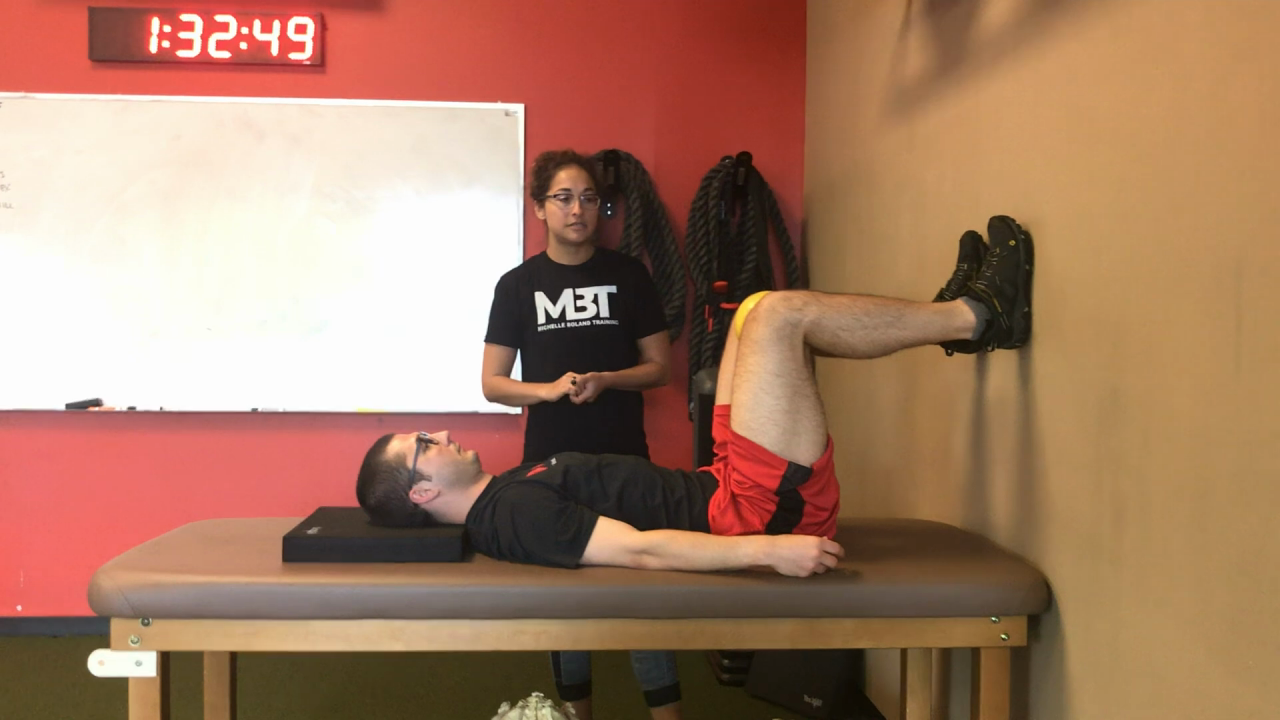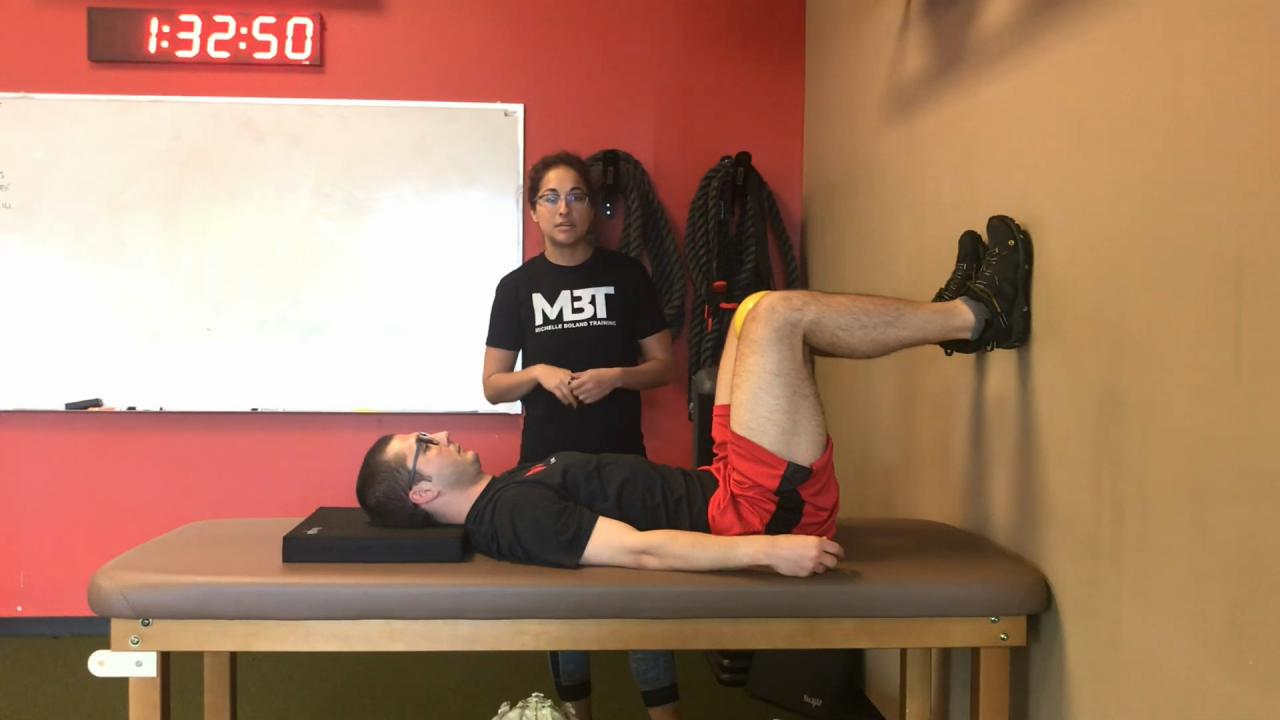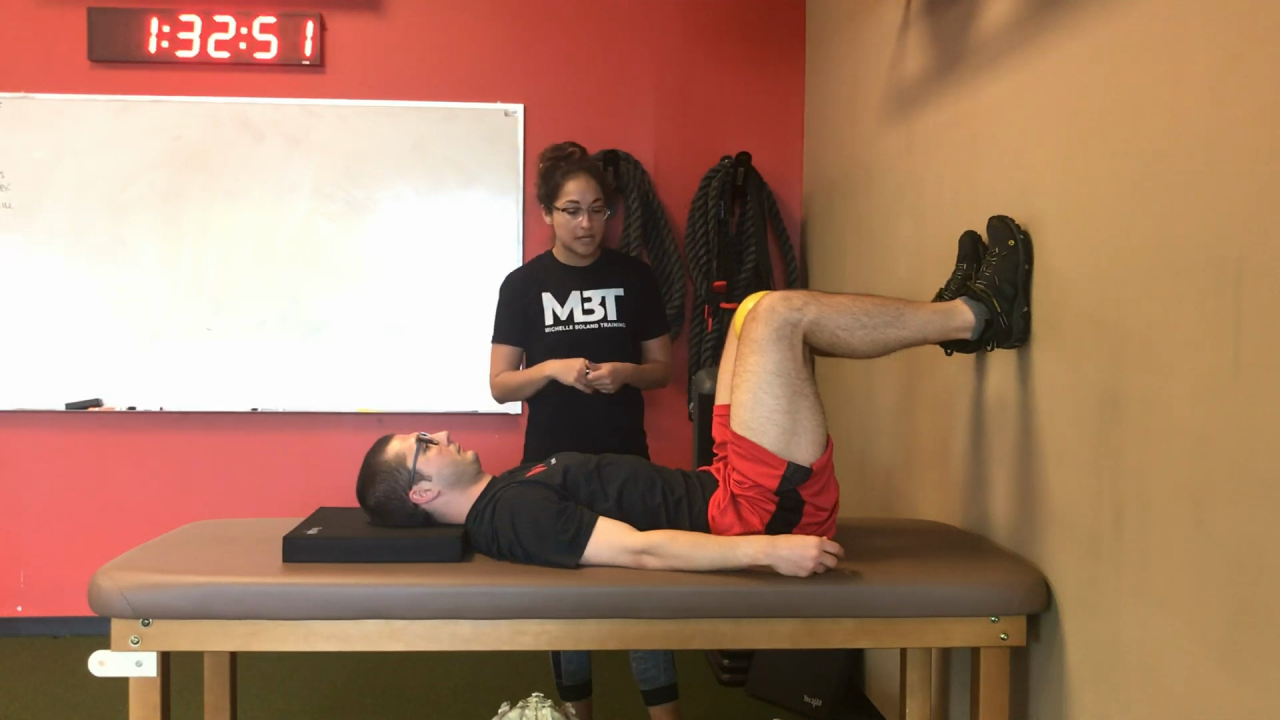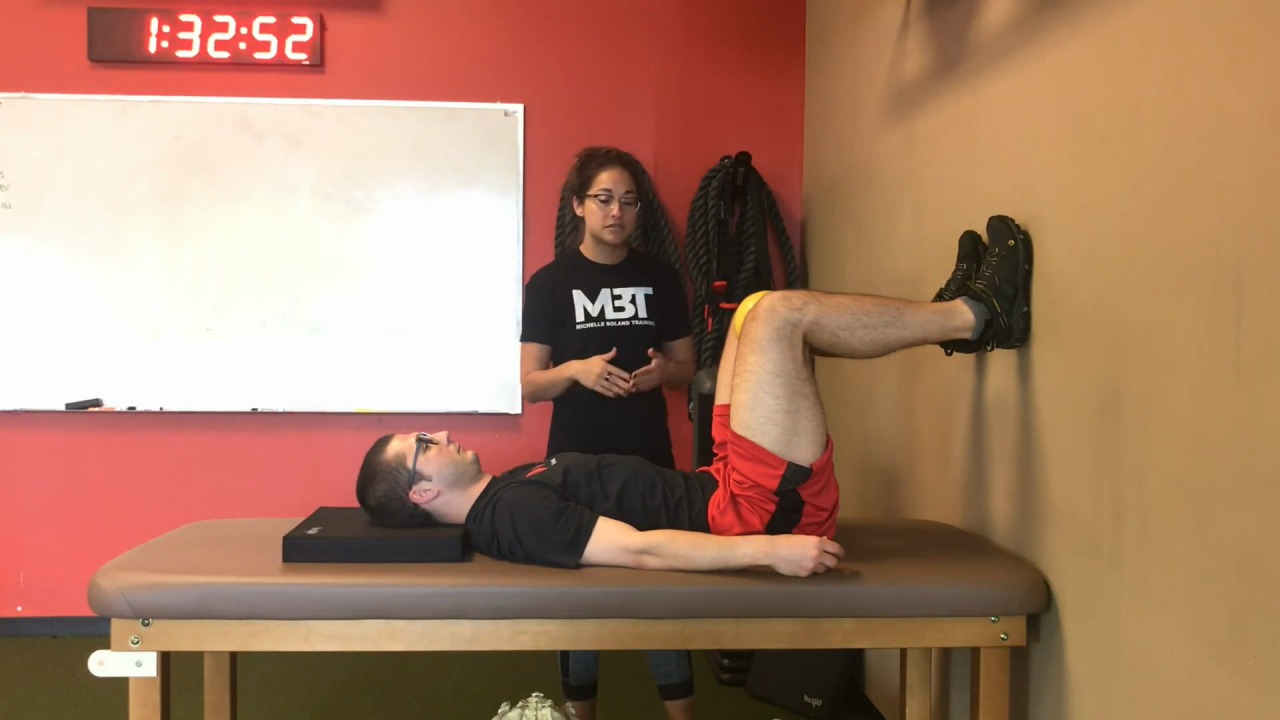
dt=1s
person 1, frame 1
left shoulder: (507, 494)
right shoulder: (511, 517)
right elbow: (640, 551)
right wrist: (770, 551)
left hip: (721, 486)
right hip: (752, 510)
left knee: (765, 315)
right knee: (779, 314)
left ankle: (962, 317)
right ankle: (976, 315)
person 1, frame 2
left shoulder: (508, 493)
right shoulder: (514, 515)
right elbow: (640, 550)
right wrist: (770, 550)
left hip: (720, 488)
right hip: (754, 510)
left knee: (761, 314)
right knee: (777, 315)
left ankle: (956, 316)
right ankle: (975, 315)
person 1, frame 3
left shoulder: (506, 491)
right shoulder: (511, 515)
right elbow: (640, 550)
right wrist: (769, 548)
left hip: (720, 487)
right hip: (747, 511)
left knee: (764, 316)
right knee: (776, 314)
left ankle: (965, 315)
right ankle: (977, 316)
person 1, frame 4
left shoulder: (505, 497)
right shoulder: (508, 510)
right elbow: (639, 551)
right wrist: (770, 549)
left hip: (716, 491)
right hip: (750, 514)
left knee: (761, 311)
right knee: (778, 311)
left ankle: (956, 314)
right ankle: (974, 318)
person 2, frame 1
left shoulder: (629, 274)
right shoulder: (518, 284)
left elbow: (660, 367)
right elbow: (492, 382)
left wrist: (604, 380)
right wrist: (547, 390)
left hip: (624, 458)
right hip: (550, 461)
person 2, frame 2
left shoulder: (627, 274)
right shoulder: (517, 286)
left elbow: (664, 365)
right elbow: (492, 385)
left wrist: (615, 375)
right wrist: (539, 373)
left hip: (620, 458)
right hip: (547, 463)
person 2, frame 3
left shoulder: (635, 276)
right shoulder: (523, 284)
left elbow: (662, 367)
right elbow: (500, 384)
left wrist: (625, 372)
right wrist: (550, 368)
left hip: (625, 460)
right hip: (552, 464)
person 2, frame 4
left shoulder: (660, 276)
right shoulder: (551, 282)
left elbow: (686, 366)
right elbow: (530, 384)
left wrist: (663, 371)
right wrist: (576, 369)
left hip: (649, 459)
right hip: (576, 461)
